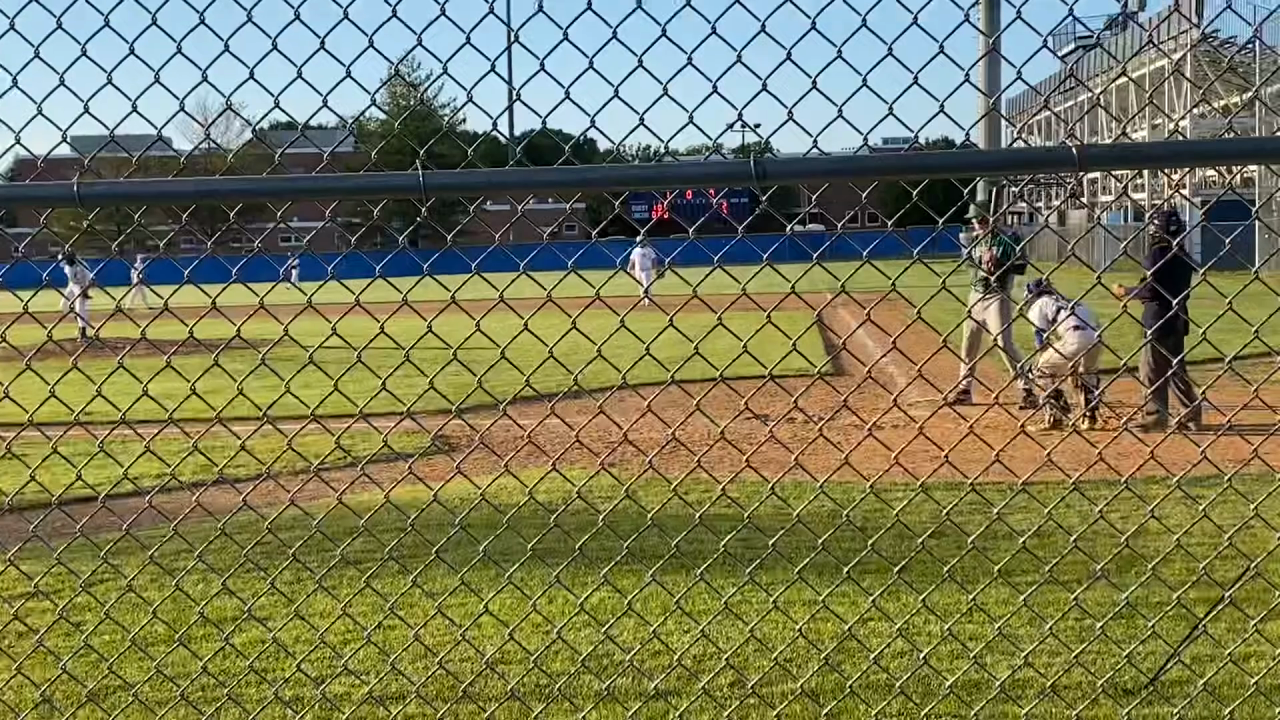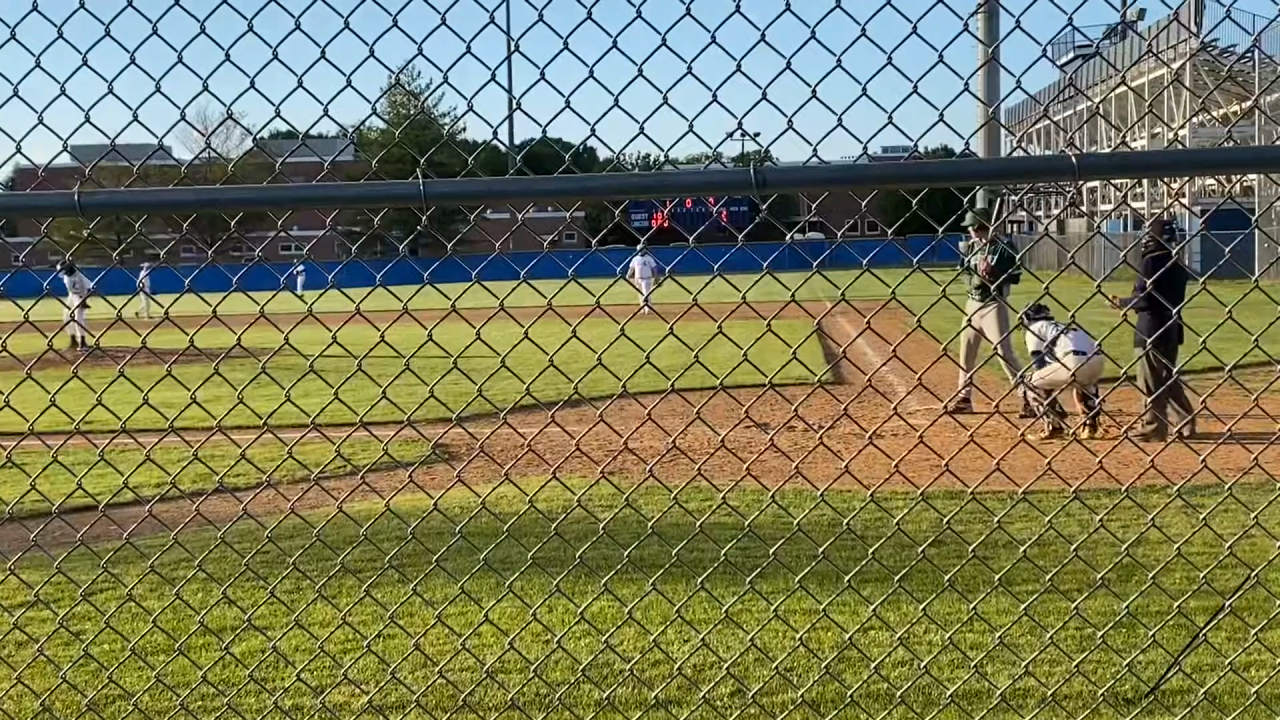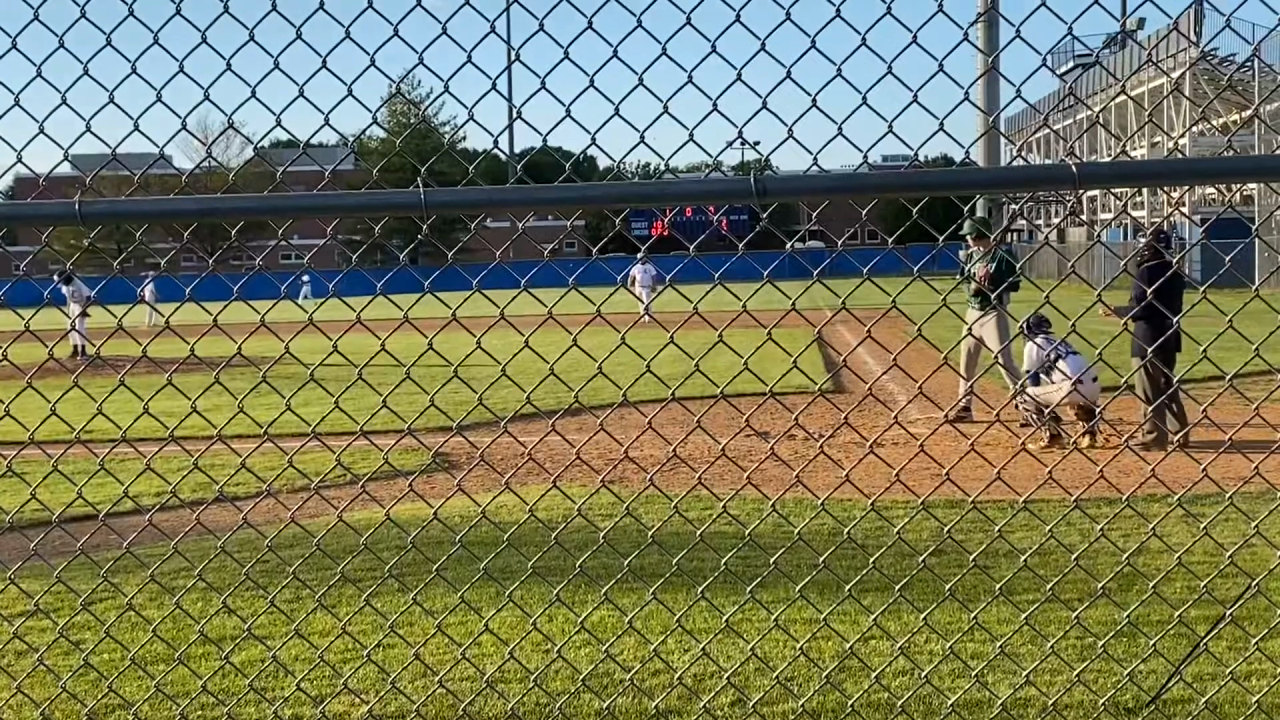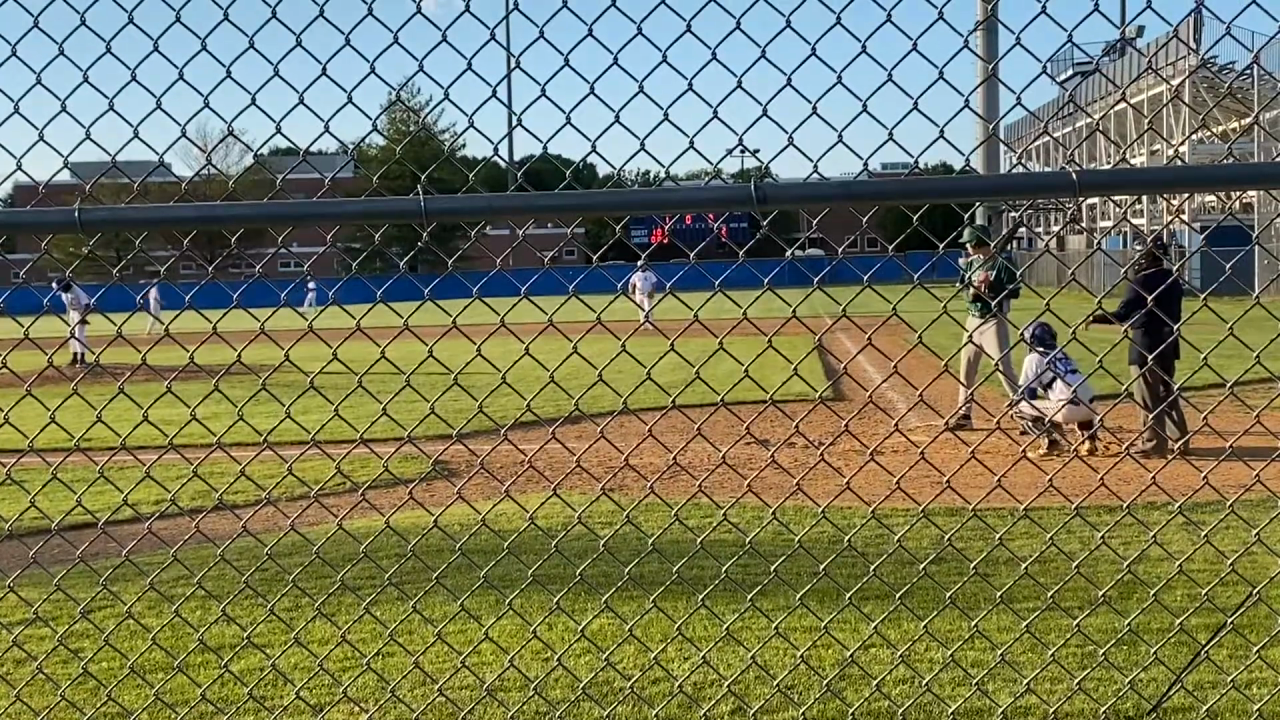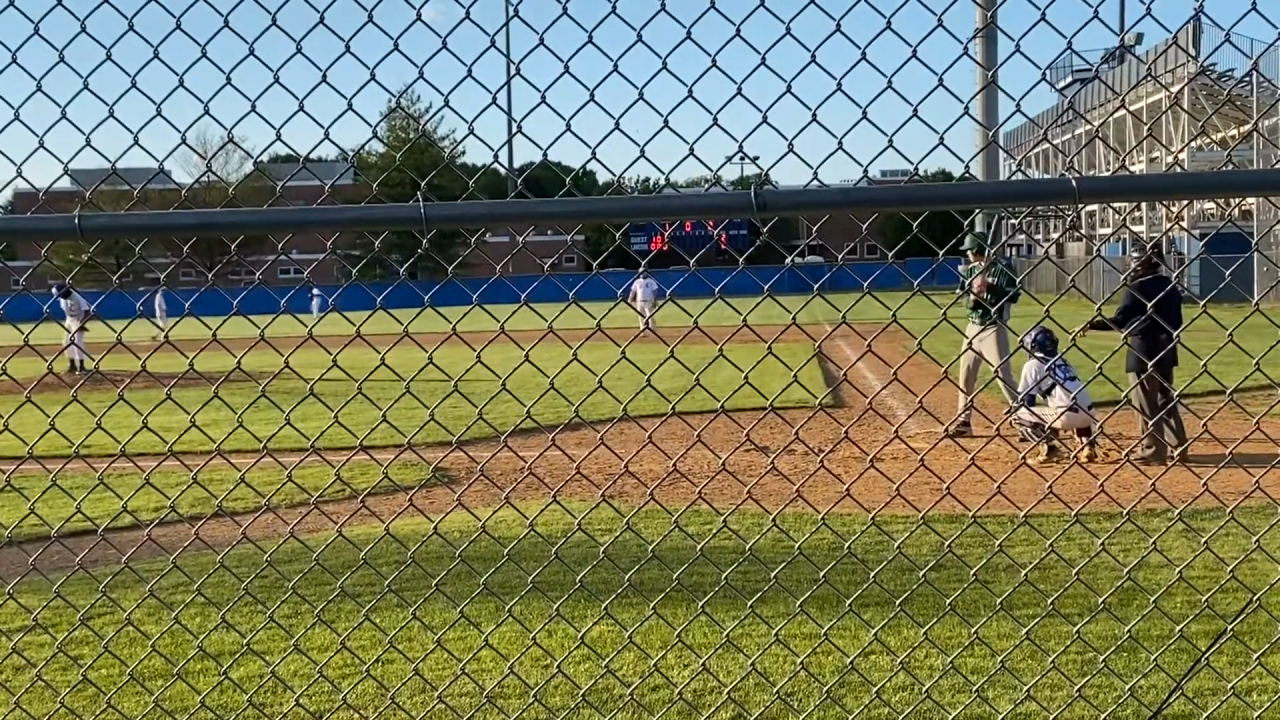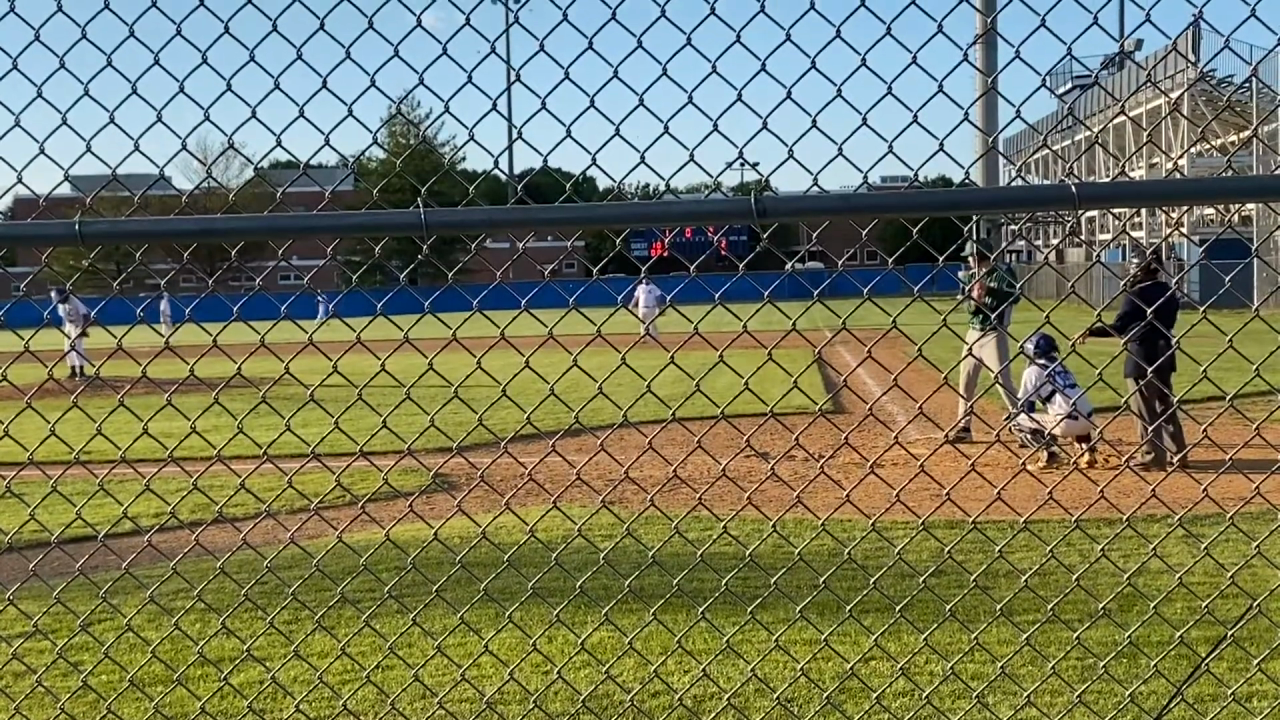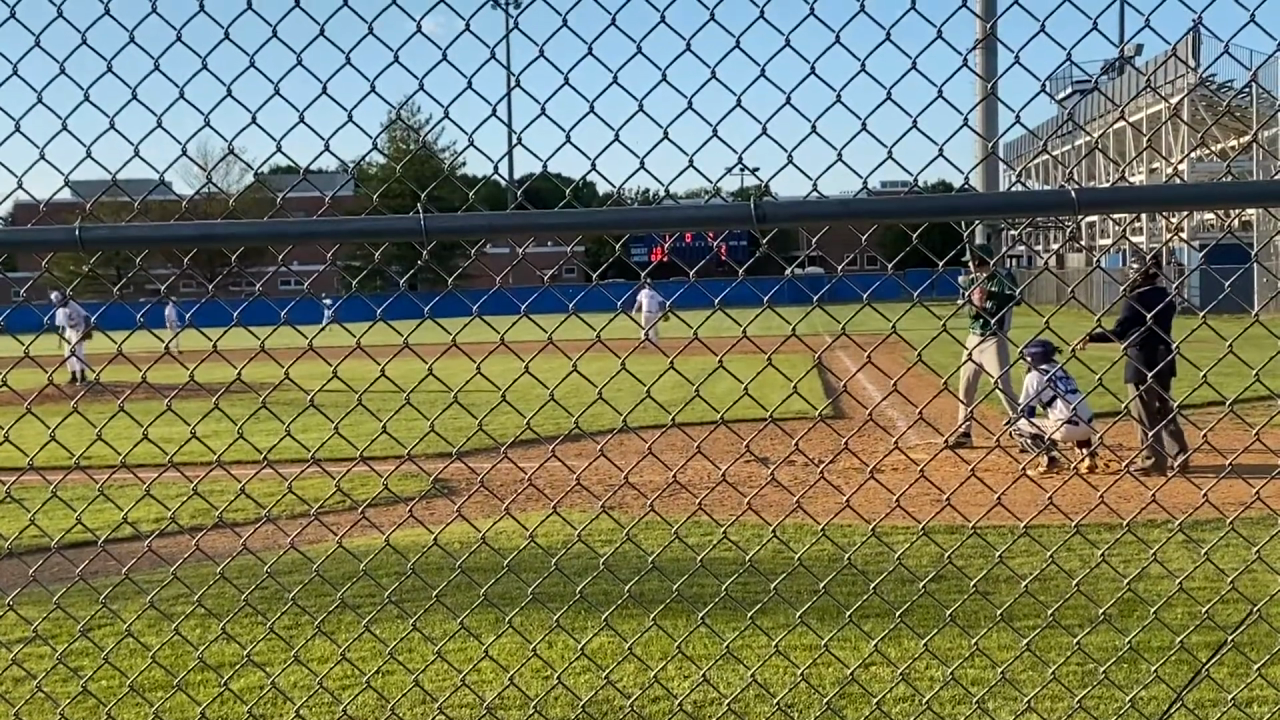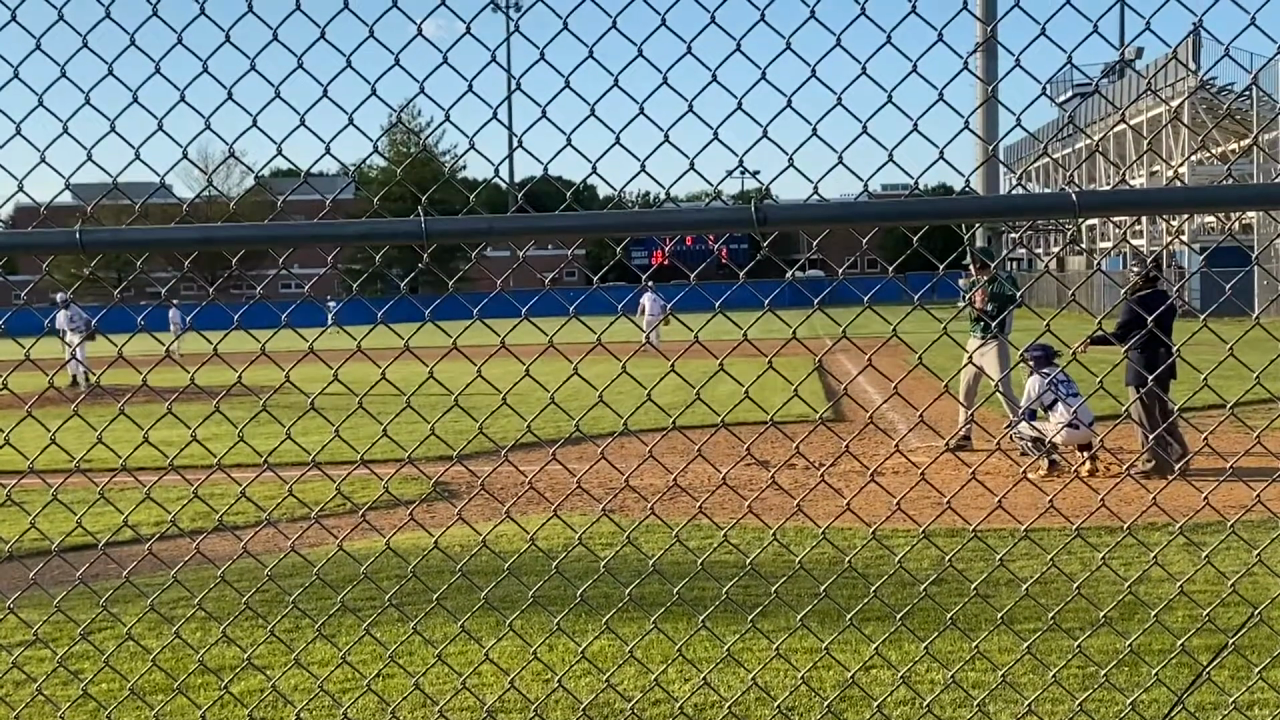
dt=0.2s
person 1, frame 1
left shoulder: (1157, 253)
right shoulder: (1182, 254)
left elbow: (1151, 289)
right elbow: (1177, 287)
left wrist: (1126, 291)
right wrist: (1134, 292)
left hip: (1158, 317)
right hip: (1177, 316)
left knee: (1152, 371)
right knee: (1176, 369)
left ankle: (1154, 418)
right ankle: (1192, 415)
person 1, frame 2
left shoulder: (1150, 263)
right shoulder: (1177, 264)
left elbow: (1143, 300)
right elbow: (1177, 297)
left wrist: (1120, 302)
left hip: (1152, 326)
right hip: (1171, 325)
left knee: (1151, 380)
right knee: (1169, 377)
left ankle: (1154, 427)
right ankle: (1185, 422)
person 1, frame 3
left shoulder: (1145, 272)
right shoulder: (1175, 272)
left elbow: (1139, 310)
right elbow: (1176, 307)
left wrist: (1113, 310)
left hip: (1149, 335)
right hip: (1169, 334)
left knee: (1149, 390)
right knee: (1168, 385)
left ankle: (1154, 436)
right ankle: (1179, 432)
person 1, frame 4
left shoulder: (1141, 281)
right shoulder: (1173, 279)
left elbow: (1123, 315)
right elbow: (1175, 315)
left wrist: (1095, 317)
left hip: (1146, 343)
right hip: (1168, 342)
left knee: (1148, 397)
right knee: (1167, 393)
left ankle: (1154, 444)
right ankle: (1178, 440)
person 1, frame 5
left shoulder: (1137, 288)
right shoulder: (1170, 286)
left elbow: (1120, 321)
right elbow: (1177, 321)
left wrist: (1091, 325)
left hip: (1143, 349)
right hip: (1166, 348)
left knee: (1146, 403)
right knee: (1167, 399)
left ankle: (1153, 451)
right ankle: (1177, 448)
person 1, frame 6
left shoulder: (1135, 294)
right shoulder: (1169, 292)
left elbow: (1119, 327)
right elbow: (1169, 323)
left wrist: (1090, 332)
left hip: (1142, 354)
right hip: (1164, 353)
left knee: (1145, 409)
right knee: (1166, 405)
left ankle: (1152, 457)
right ankle: (1176, 453)
person 1, frame 7
left shoulder: (1134, 299)
right shoulder: (1166, 297)
left elbow: (1118, 333)
left wrist: (1090, 337)
left hip: (1141, 359)
right hip: (1163, 358)
left knee: (1145, 414)
right knee: (1165, 409)
left ankle: (1153, 462)
right ankle: (1178, 457)
person 1, frame 8
left shoulder: (1134, 303)
right shoulder: (1167, 300)
left elbow: (1120, 335)
left wrist: (1091, 340)
left hip: (1142, 361)
right hip: (1164, 360)
left knee: (1145, 416)
right knee: (1163, 411)
left ankle: (1154, 465)
right ankle: (1177, 457)
person 2, frame 1
left shoulder: (1009, 238)
right shoulder: (976, 238)
left elbow: (1021, 267)
right elbow: (970, 267)
left wrist: (998, 262)
right wrist: (983, 270)
left hip: (997, 297)
right hip: (976, 295)
left knee: (1004, 344)
right knee: (969, 342)
left ankle: (1028, 390)
right ankle: (964, 389)
person 2, frame 2
left shoulder: (1004, 246)
right shoulder: (971, 246)
left elbow: (1015, 277)
right elbow: (966, 276)
left wrist: (992, 272)
right wrist: (977, 279)
left hip: (994, 305)
right hip: (973, 304)
left knee: (1004, 352)
right knee: (967, 351)
left ankle: (1028, 397)
right ankle: (964, 398)
person 2, frame 3
left shoulder: (1002, 255)
right shoulder: (970, 255)
left elbow: (1014, 285)
right elbow: (966, 286)
left wrist: (992, 278)
right wrist: (975, 284)
left hip: (994, 314)
right hip: (973, 312)
left knee: (1004, 360)
right knee: (967, 360)
right ankle: (964, 406)
person 2, frame 4
left shoulder: (1002, 262)
right shoulder: (970, 263)
left elbow: (1014, 291)
right elbow: (966, 295)
left wrist: (991, 284)
right wrist: (973, 289)
left hip: (994, 322)
right hip: (973, 320)
left knee: (1004, 368)
right knee: (967, 368)
right ankle: (964, 414)
person 2, frame 5
left shoulder: (1002, 268)
right shoulder: (970, 270)
left elbow: (1014, 296)
right elbow: (967, 302)
left wrist: (989, 287)
right wrist: (974, 295)
left hip: (994, 329)
right hip: (973, 327)
left knee: (1003, 375)
right knee: (966, 375)
right ankle: (963, 421)
person 2, frame 6
left shoulder: (1004, 272)
right shoulder: (970, 276)
left elbow: (1014, 297)
right elbow: (969, 308)
left wrist: (988, 290)
right wrist: (974, 300)
left hip: (994, 335)
right hip: (973, 333)
left knee: (1003, 381)
right knee: (966, 381)
right ankle: (963, 427)
person 2, frame 7
left shoulder: (1003, 277)
right shoulder: (970, 281)
left elbow: (1015, 299)
right elbow: (970, 313)
left wrist: (988, 294)
right wrist: (975, 304)
left hip: (995, 340)
right hip: (974, 338)
left knee: (1003, 386)
right knee: (966, 386)
right ankle: (964, 432)
person 2, frame 8
left shoulder: (1004, 280)
right shoulder: (971, 284)
left elbow: (1016, 300)
right elbow: (970, 316)
left wrist: (990, 295)
right wrist: (977, 307)
left hip: (995, 343)
right hip: (974, 341)
left knee: (1003, 389)
right knee: (966, 389)
right ankle: (964, 435)
